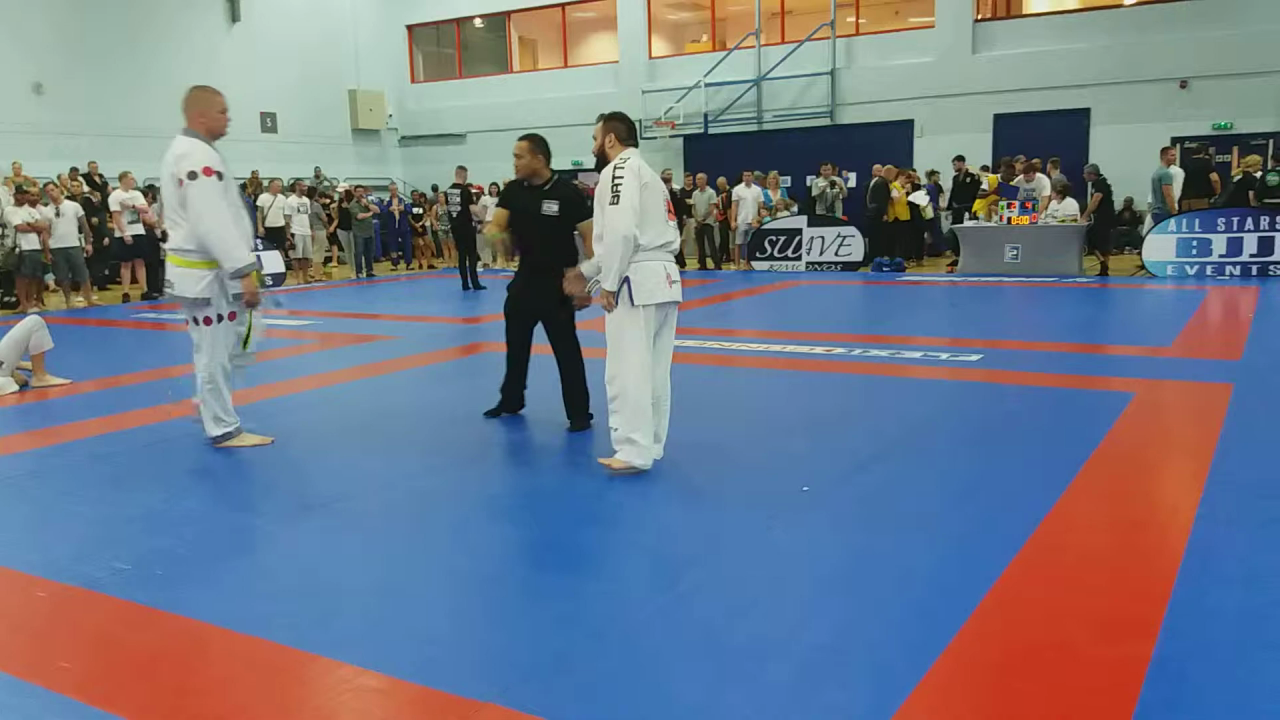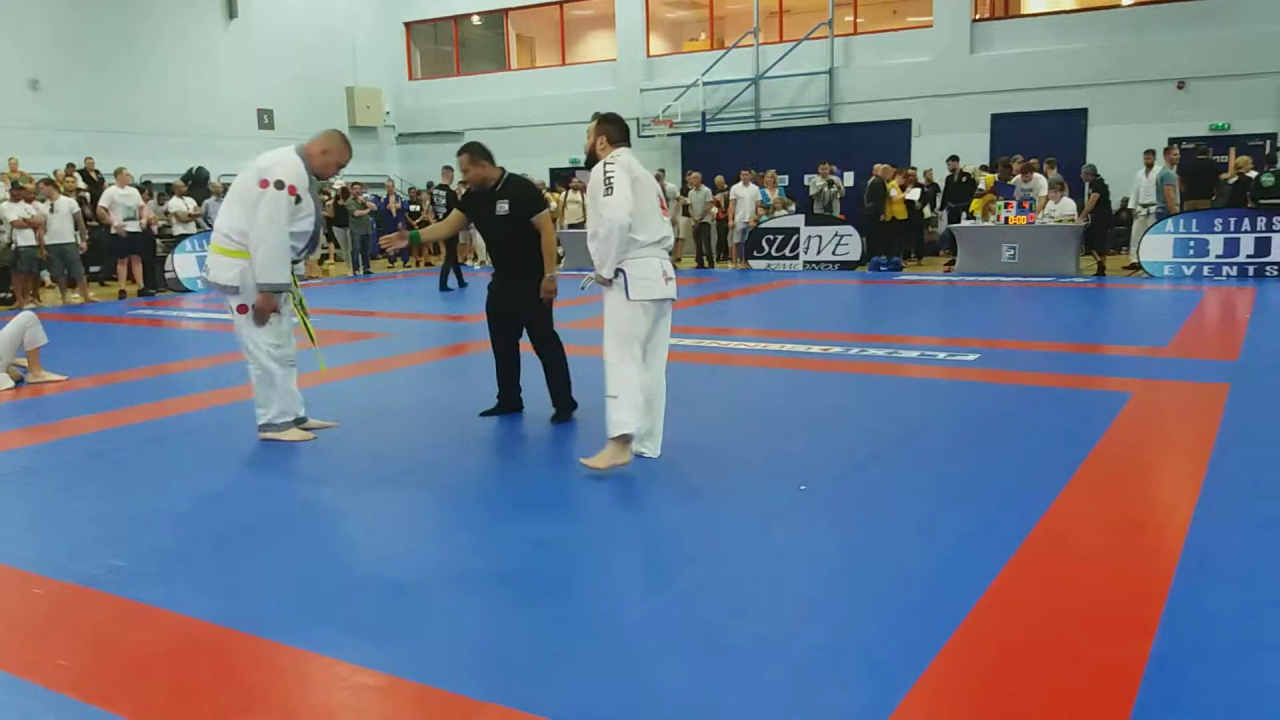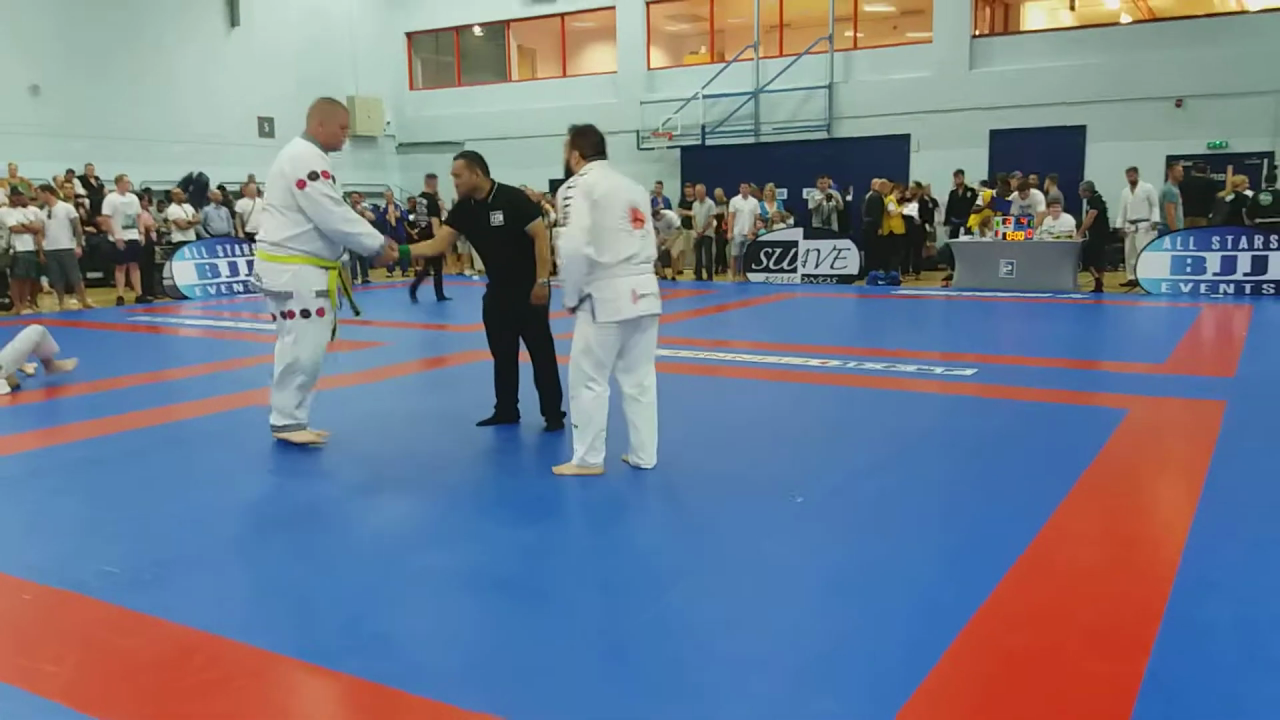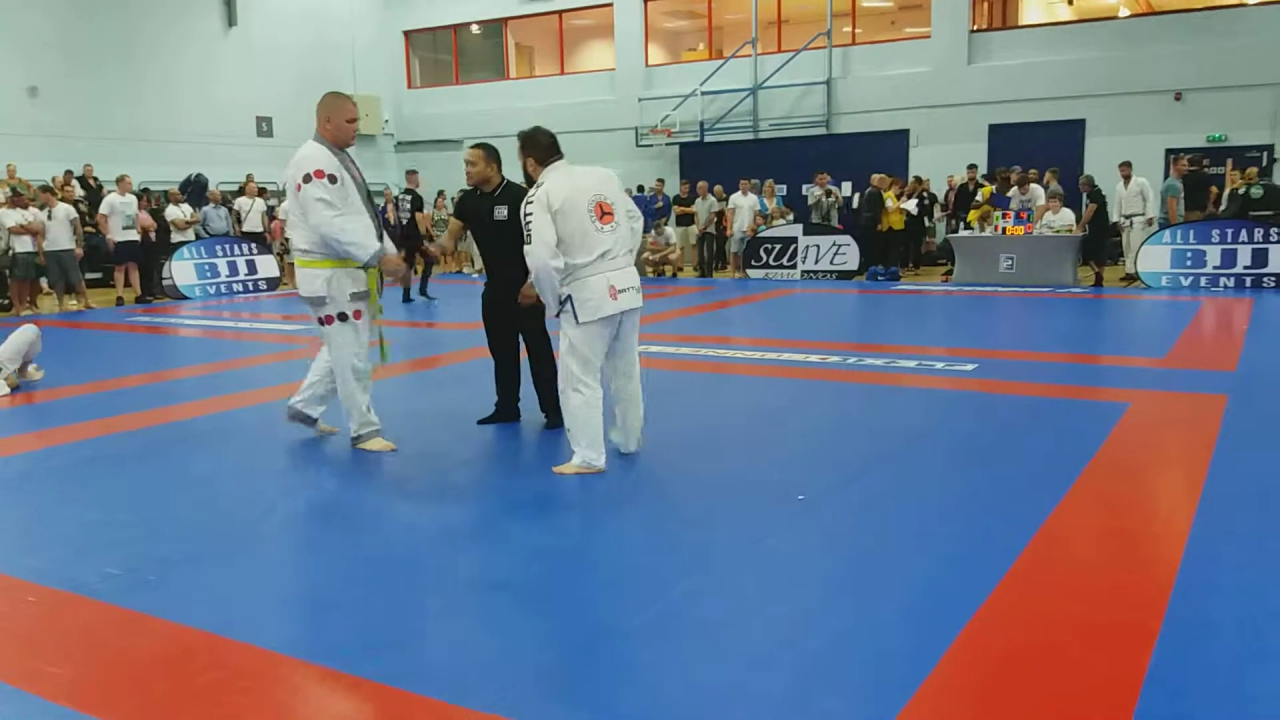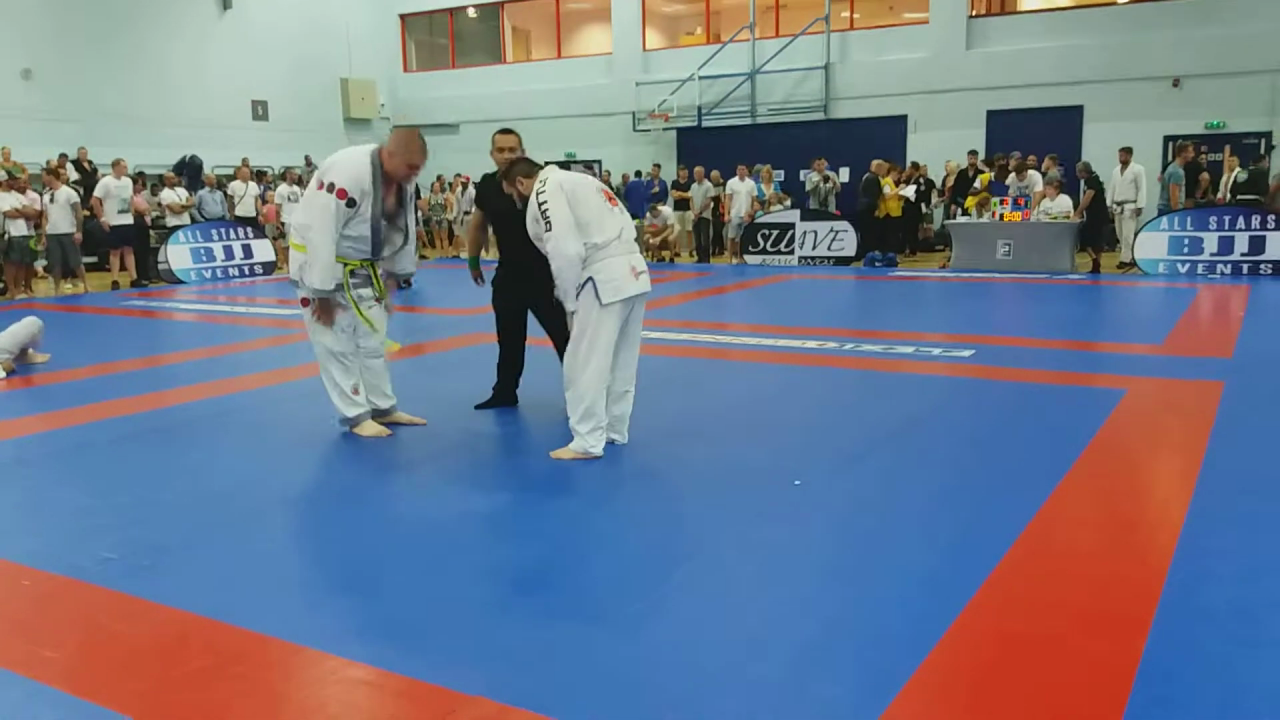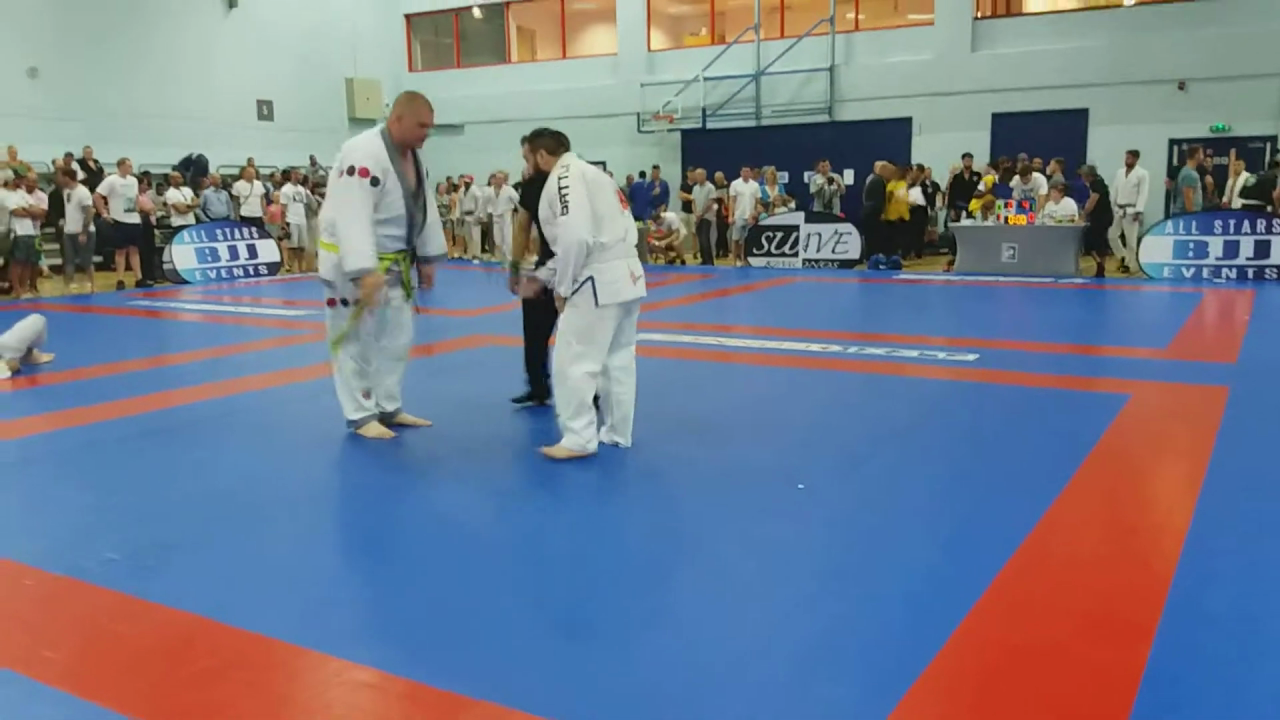
dt=0.4s
person 1, frame 1
left shoulder: (621, 168)
right shoulder: (645, 172)
left elbow: (621, 231)
left wrist: (609, 283)
right wrist: (587, 272)
left hip: (637, 282)
right hip: (664, 278)
left knee: (627, 368)
right knee: (654, 368)
left ankle: (634, 451)
right ankle: (651, 443)
person 1, frame 2
left shoulder: (611, 165)
right shoulder: (638, 170)
left elbow: (616, 218)
left wrist: (604, 269)
left hip: (631, 276)
right hip: (659, 272)
left knee: (622, 358)
right knee: (650, 364)
left ankle: (621, 439)
right ankle: (646, 441)
person 1, frame 3
left shoulder: (576, 186)
right shoulder: (631, 186)
left elbow: (574, 249)
left wrist: (571, 298)
left hip: (605, 295)
right hip: (644, 291)
left knee: (588, 380)
right knee: (639, 379)
left ankle: (588, 458)
right ankle: (643, 453)
person 1, frame 4
left shoulder: (539, 196)
right shoulder: (604, 176)
left elbow: (542, 261)
right elbow: (634, 222)
left wrist: (554, 303)
left hip: (587, 294)
right hip: (626, 284)
left knee: (580, 380)
right knee: (624, 368)
left ankle: (589, 458)
right ankle: (628, 438)
person 1, frame 5
left shoulder: (545, 189)
right shoulder: (576, 179)
left elbow: (564, 250)
left wrist: (569, 302)
left hip: (604, 281)
right hip: (632, 271)
left knee: (586, 363)
right knee: (621, 361)
left ankle: (588, 442)
right ankle: (614, 429)
person 1, frame 6
left shoulder: (564, 176)
right shoulder: (587, 172)
left elbow: (575, 237)
left wrist: (563, 287)
right wrist: (543, 276)
left hip: (600, 281)
right hip: (627, 274)
left knee: (573, 361)
right knee: (619, 359)
left ankle: (579, 438)
right ankle: (617, 432)
person 2, frame 1
left shoulder: (188, 151)
right shoulder: (198, 156)
right elbow: (213, 224)
left wrist: (239, 268)
right wrist: (243, 271)
left hip: (211, 269)
right hip: (206, 273)
left knee: (235, 341)
right knee: (216, 353)
left ankle: (210, 405)
right ankle: (223, 429)
person 2, frame 2
left shoulder: (297, 172)
right shoulder: (287, 171)
right elbow: (268, 233)
left wrist: (276, 282)
right wrist: (268, 288)
left hip: (261, 265)
right hip: (243, 265)
left knee: (281, 343)
right knee: (267, 346)
left ankle: (290, 414)
right ankle: (275, 421)
person 2, frame 3
left shoulder: (303, 156)
right shoulder: (306, 160)
left elbow: (324, 219)
right elbow: (335, 217)
left wrist: (351, 258)
right wrist: (379, 246)
left hip: (303, 269)
right hip: (293, 272)
left knee: (305, 347)
right knee: (304, 349)
left ankle: (292, 419)
right ankle: (286, 421)
person 2, frame 4
left shoulder: (338, 157)
right shoulder: (313, 161)
left elbow: (358, 215)
right elbow: (330, 224)
left wrist: (387, 252)
right wrist: (379, 255)
left hip: (348, 271)
right hip: (332, 275)
left knee: (341, 349)
right knee: (351, 355)
left ankle: (304, 406)
right ankle: (364, 430)
person 2, frame 5
left shoulder: (401, 179)
right shoulder: (347, 172)
left elbow: (403, 227)
right elbow: (322, 234)
left wrist: (395, 273)
right wrist: (324, 293)
left hip: (361, 266)
right hip: (321, 262)
left knee: (372, 337)
right knee: (335, 342)
left ankle: (383, 407)
right ankle: (355, 413)
person 2, frame 6
left shoulder: (413, 155)
right shoulder: (363, 154)
left elbow: (424, 209)
right elbow: (352, 218)
left wrist: (427, 259)
right wrist: (365, 271)
left hip: (393, 263)
right hip: (350, 259)
left knee: (397, 337)
right knee: (355, 341)
left ankle: (388, 408)
right ankle: (361, 416)
person 3, frame 1
left shoulder: (568, 193)
right shoulder: (513, 190)
left elbow: (591, 237)
right elbow: (494, 225)
right wrist: (495, 236)
left hip: (558, 284)
right hip: (525, 280)
left knee: (566, 349)
right knee: (516, 343)
left ankle: (579, 413)
right ankle: (511, 400)
person 3, frame 2
left shoulder: (522, 190)
right shoulder: (473, 196)
left elbow: (547, 230)
right elbow: (447, 227)
left wrist: (550, 275)
right wrist: (412, 237)
left hip: (532, 280)
right hip: (503, 280)
left knee: (545, 341)
right knee: (502, 343)
left ankle: (564, 403)
right ankle: (509, 400)
person 3, frame 3
left shoulder: (513, 200)
right shoulder: (463, 208)
left elbow: (541, 237)
right elbow: (439, 243)
left wrist: (542, 282)
right wrist: (402, 252)
left hip: (528, 288)
right hip: (498, 289)
left knee: (540, 350)
right knee: (502, 353)
left ankle: (553, 413)
right ankle: (506, 410)
person 3, frame 4
left shoulder: (518, 197)
right shoulder: (468, 200)
right elbow: (451, 235)
left wrist: (534, 282)
right wrist: (441, 245)
left hip: (525, 287)
right hip: (494, 288)
left knee: (538, 348)
right knee: (501, 351)
left ankle: (553, 410)
right ankle: (507, 407)
person 3, frame 5
right shoulder: (487, 185)
right elbow: (478, 224)
right wrist: (473, 261)
left hip: (543, 274)
right hip: (508, 274)
left knee: (561, 334)
right knee: (509, 338)
right ankle: (504, 393)
person 3, frame 6
right shoulder: (531, 185)
right elbow: (523, 225)
right wrist: (515, 266)
right hip: (545, 268)
right knee: (534, 331)
right ankle: (538, 388)
